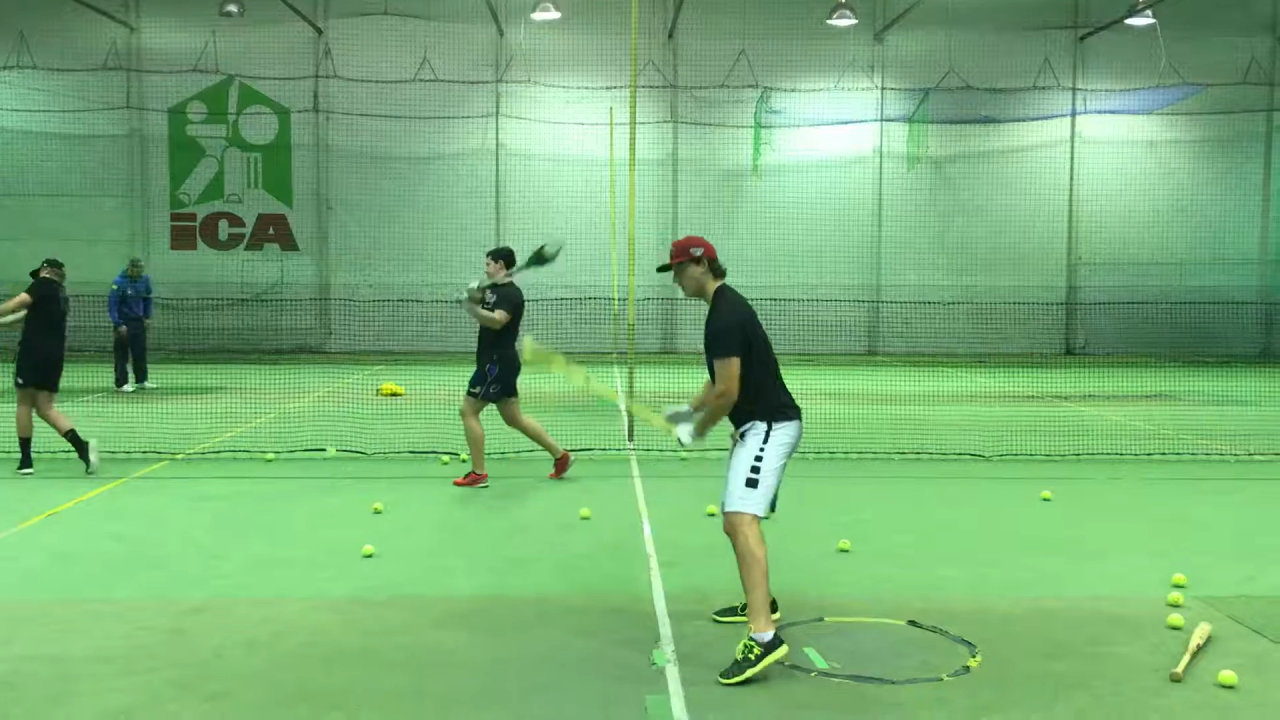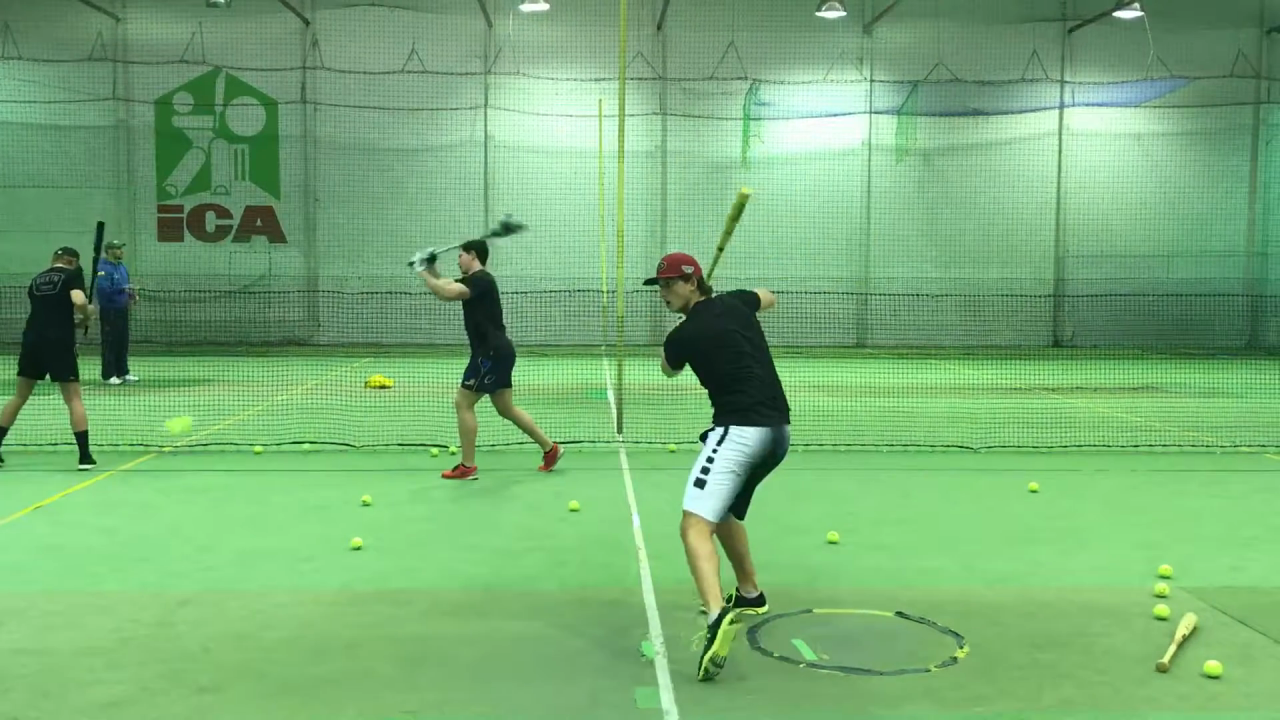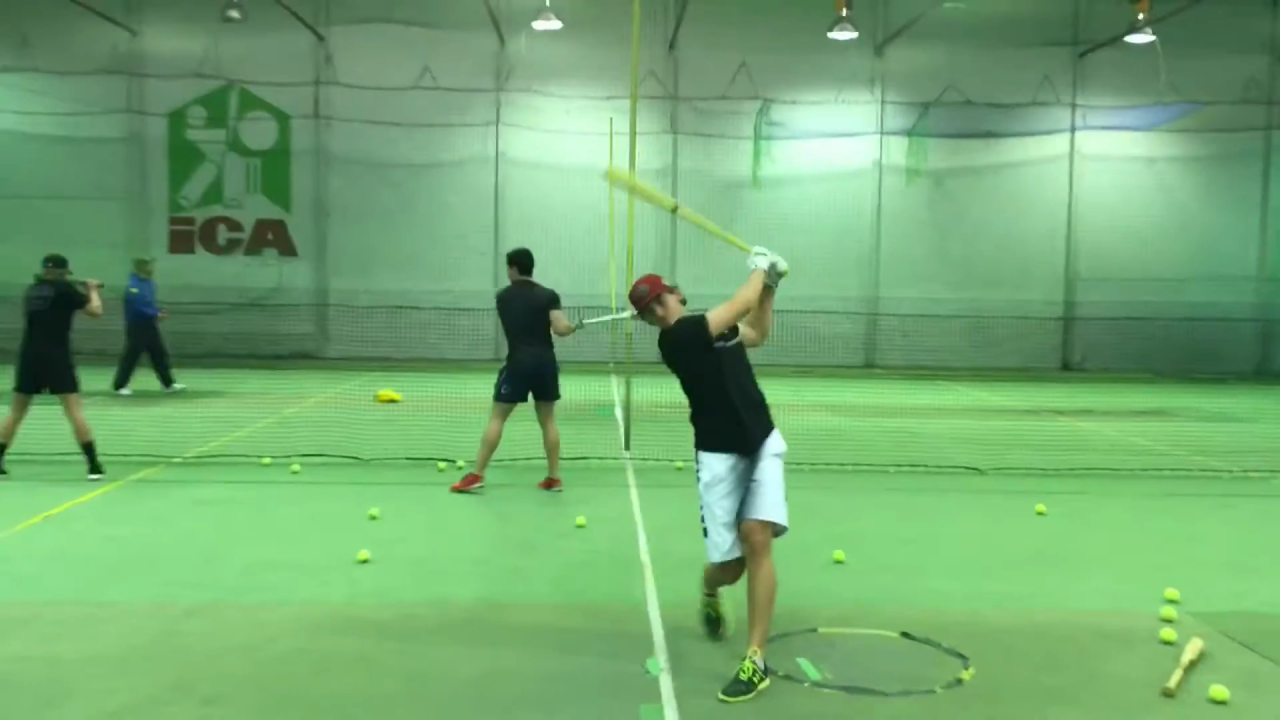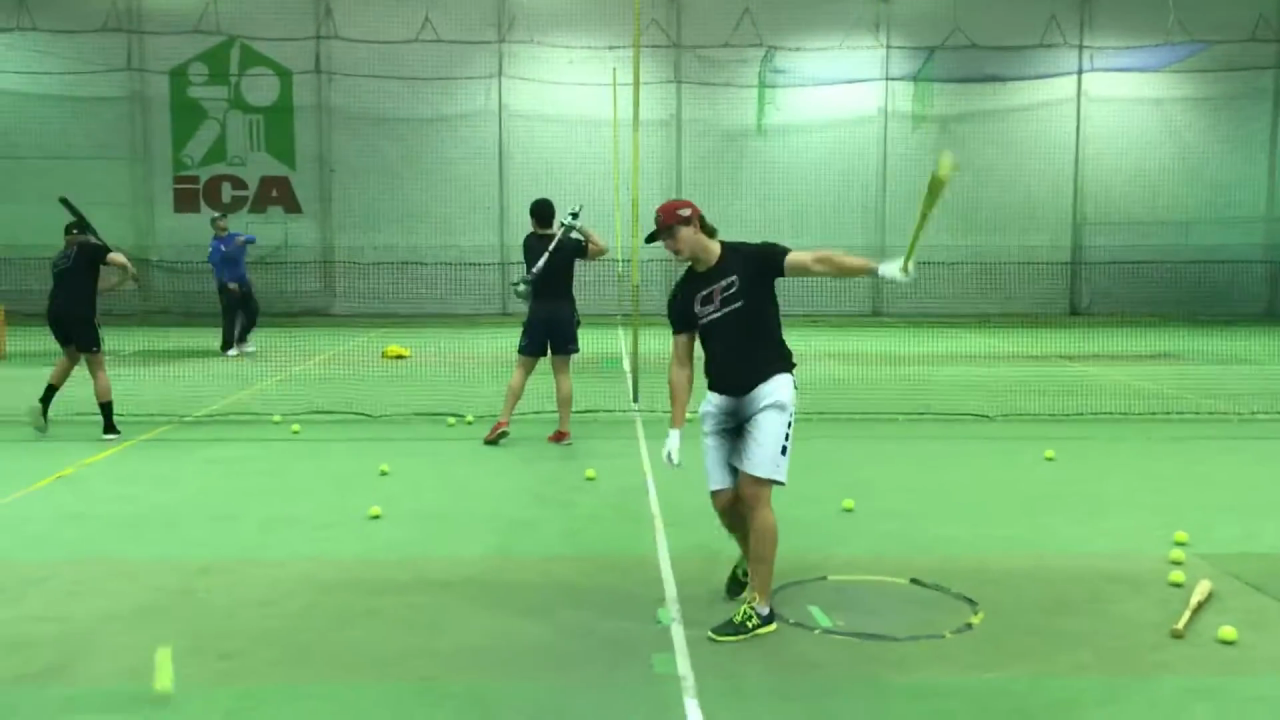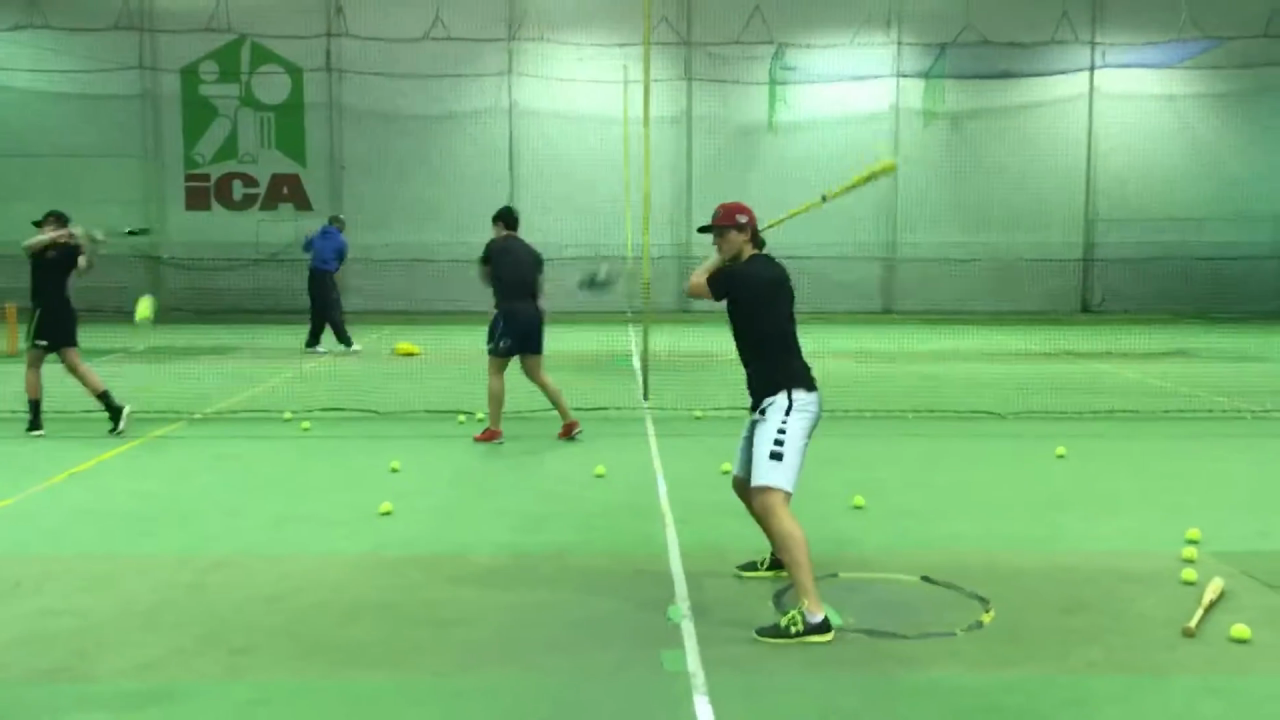
dt=1s
person 1, frame 1
left shoulder: (723, 316)
right shoulder: (728, 305)
left elbow: (727, 393)
left wrist: (697, 428)
right wrist: (691, 408)
left hip: (769, 426)
right hip: (763, 425)
left knee: (740, 522)
right knee: (737, 517)
left ankle: (763, 636)
right ankle: (761, 601)
person 1, frame 2
left shoulder: (682, 335)
right shoulder: (735, 302)
left elbow: (668, 370)
right elbow: (769, 297)
left hip: (740, 431)
right hip: (776, 430)
left knee: (694, 526)
right knee: (721, 511)
left ankle: (720, 618)
right ankle: (748, 593)
person 1, frame 3
left shoulder: (710, 326)
right shoulder: (674, 338)
left elbow: (758, 335)
right elbow: (743, 305)
left wrist: (771, 283)
right wrist: (758, 269)
left hip: (763, 442)
right hip: (718, 457)
left knee: (757, 542)
right knee: (728, 561)
left ankle: (756, 660)
right ankle: (712, 594)
person 1, frame 4
left shoulder: (752, 258)
right shoulder: (682, 295)
left elbow: (816, 261)
right elbow: (681, 363)
left wrist: (877, 268)
right wrist: (675, 427)
left hip: (770, 390)
right hip: (722, 398)
left knee: (754, 492)
right knee: (725, 499)
left ankle: (761, 607)
right ankle: (749, 554)
person 1, frame 5
left shoulder: (740, 275)
right shoulder: (773, 271)
left elbow: (694, 285)
left wrist: (721, 259)
right wrist: (727, 255)
left hip: (787, 401)
right hip: (774, 399)
left knee: (770, 501)
right knee: (744, 484)
left ankle: (812, 615)
right ankle: (782, 557)
person 2, frame 1
left shoulder: (513, 294)
right shoulder: (489, 288)
left elbow: (495, 322)
right elbow: (471, 296)
left wrist: (471, 308)
right wrist: (469, 297)
left hip: (498, 362)
right hip: (499, 362)
left knee: (468, 411)
right knee: (514, 417)
left ankle: (478, 474)
right ankle: (560, 455)
person 2, frame 2
left shoulder: (480, 280)
right shoulder: (474, 280)
left elbow: (447, 292)
right elbow: (442, 286)
left wrist: (423, 271)
right wrist: (430, 266)
left hip: (492, 352)
right hip: (498, 352)
left knee: (463, 403)
right knee: (506, 408)
left ankle: (467, 466)
right ankle: (550, 448)
person 2, frame 3
left shoulder: (503, 297)
right shoulder: (548, 295)
right elbow: (559, 328)
right wrist: (571, 326)
left hip: (518, 362)
right hip: (545, 362)
left knee: (497, 417)
right knee: (547, 419)
left ankle: (476, 474)
right ankle: (553, 477)
person 2, frame 4
left shoulder: (529, 242)
right shoulder: (569, 246)
right elbow: (602, 249)
left wrist: (567, 226)
right wrist: (579, 227)
left hip: (538, 314)
right hip: (564, 315)
left knee: (522, 369)
right knee: (562, 373)
left ankle: (503, 422)
right ankle: (563, 430)
person 2, frame 5
left shoulder: (494, 246)
right shoulder: (533, 253)
left elbow: (485, 277)
left hip: (509, 315)
right hip: (532, 314)
left knee: (495, 371)
right knee: (535, 373)
left ankle: (494, 430)
right ankle: (569, 422)
person 3, frame 1
left shoulder: (45, 284)
right shoulder: (61, 296)
right elbow: (33, 312)
left hip: (34, 350)
right hip: (55, 354)
left knee: (24, 405)
right knee: (45, 408)
left ankle: (26, 460)
right ankle: (82, 446)
person 3, frame 2
left shoulder: (36, 280)
right shoulder: (72, 275)
right elbow: (79, 302)
left wrist: (74, 323)
right wrist: (88, 312)
left hip: (32, 341)
right hip: (59, 344)
left knee: (19, 397)
right knee: (74, 400)
right ankle: (85, 456)
person 3, frame 3
left shoulder: (32, 291)
right shoulder: (66, 290)
right elbow: (96, 311)
left wrist: (82, 291)
right wrist: (92, 289)
left hip: (30, 356)
right hip: (56, 357)
right knee: (74, 410)
right ankle: (93, 465)
person 3, frame 4
left shoulder: (58, 258)
right shoulder: (88, 248)
right elbow: (118, 261)
left wrist: (118, 282)
right wrist: (128, 269)
left hip: (56, 313)
right hip: (81, 315)
left knee: (69, 356)
right knee: (98, 369)
left ankle: (44, 404)
right ankle: (109, 426)
person 3, frame 5
left shoulder: (70, 248)
right shoulder: (42, 245)
left elbow: (83, 267)
right elbow: (28, 245)
left wrist: (86, 244)
right wrist: (58, 235)
left hip: (50, 312)
right hip: (59, 313)
left knee: (33, 365)
right knee: (76, 365)
left ankle: (35, 421)
right ankle: (115, 410)
